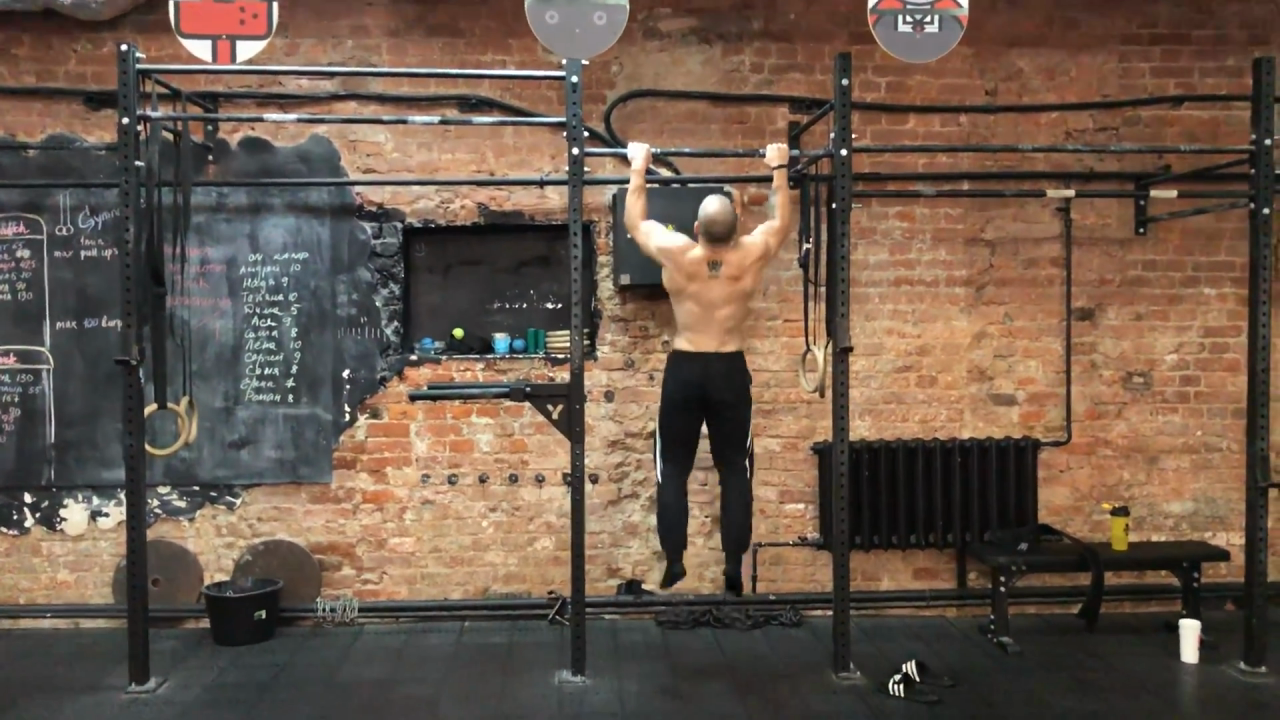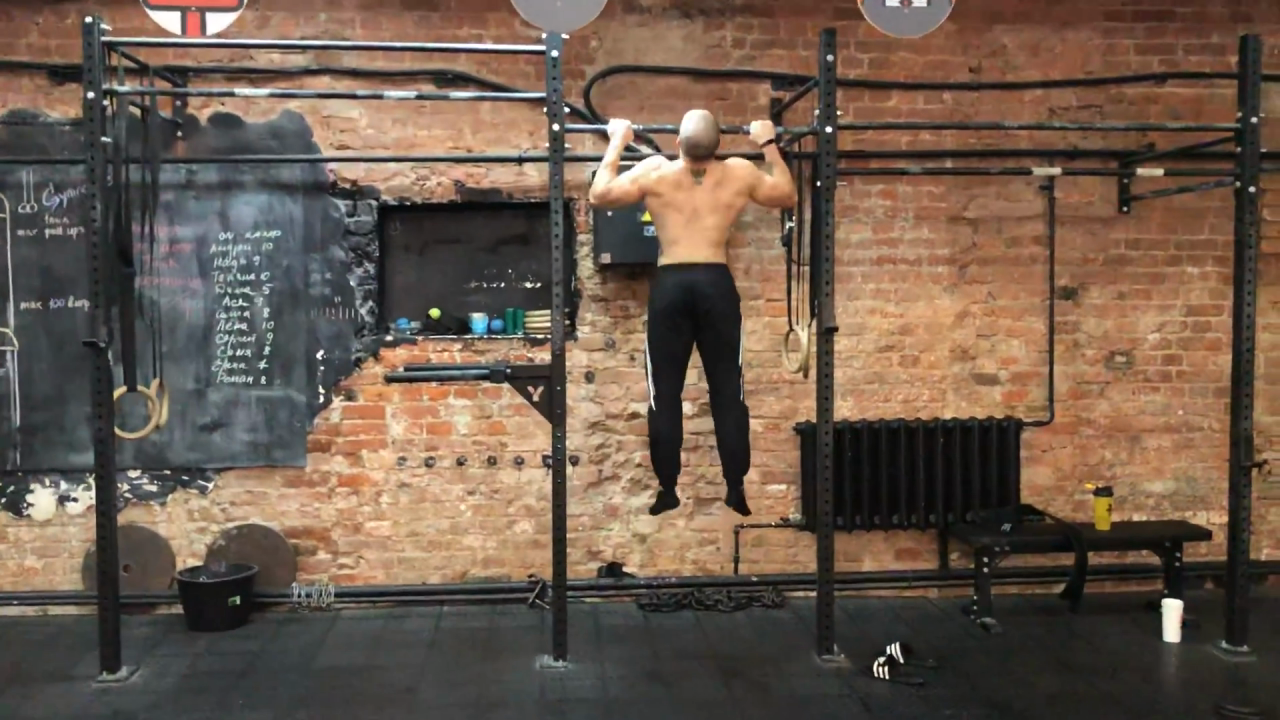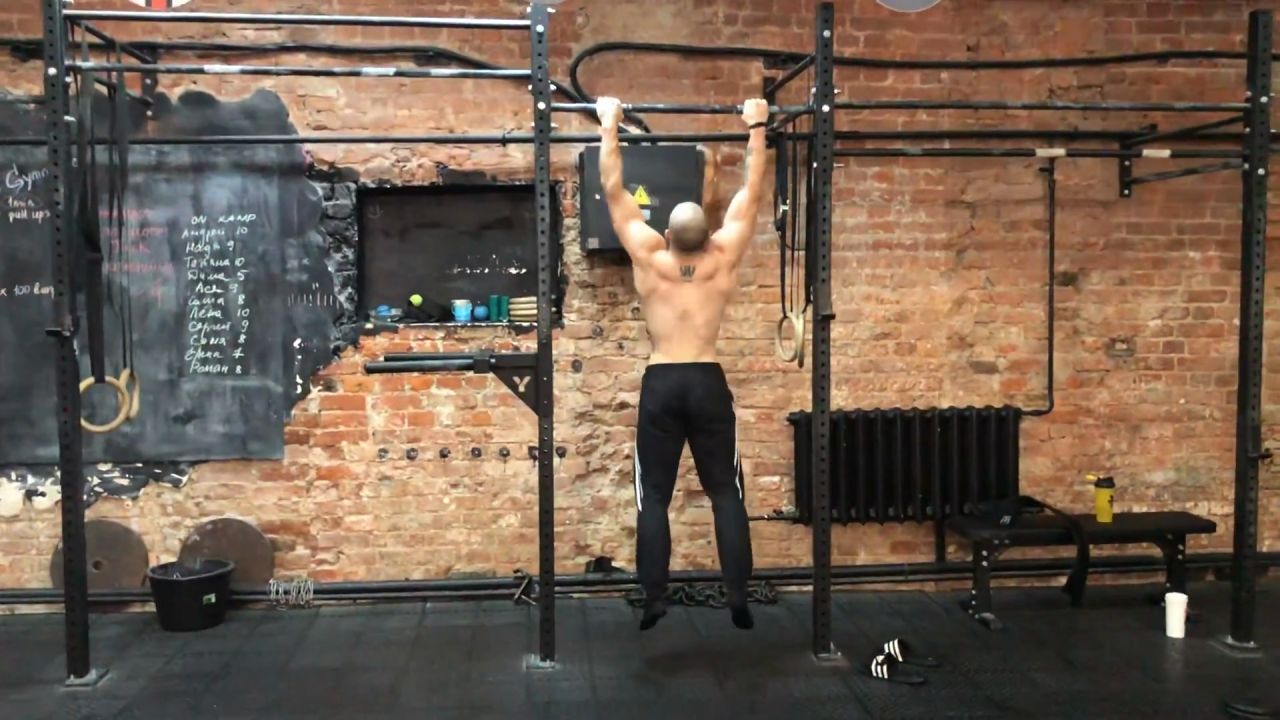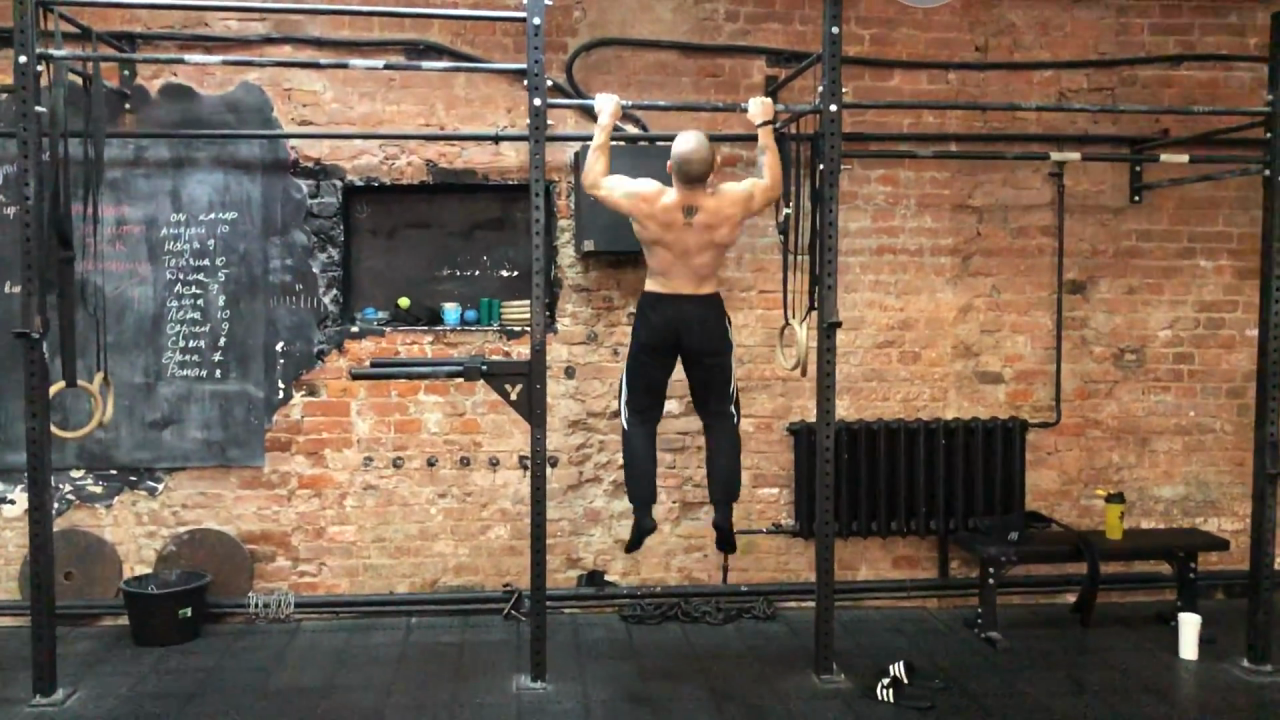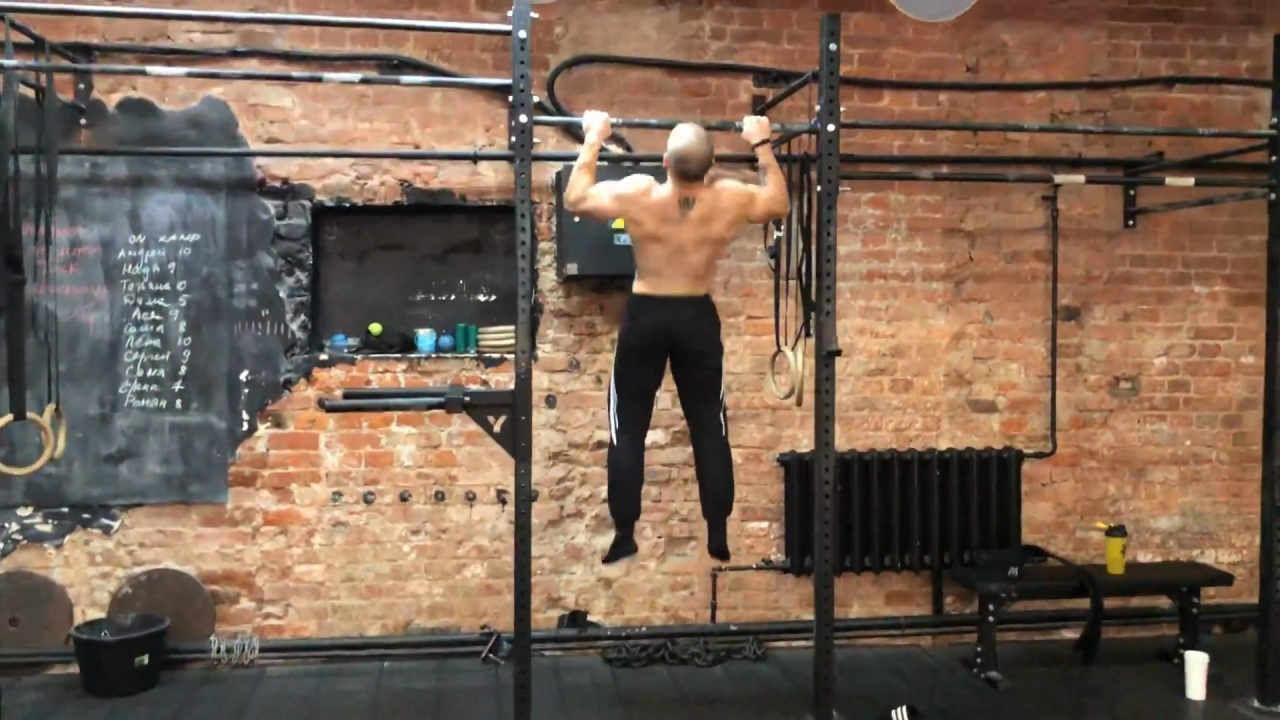
dt=0.4s
person 1, frame 1
left shoulder: (675, 251)
right shoulder: (753, 253)
left elbow: (632, 219)
right elbow: (782, 220)
left wrist: (638, 168)
right wrist: (779, 169)
left hip: (683, 369)
right hip: (729, 370)
left knee: (673, 471)
right knee: (734, 470)
left ankle: (674, 561)
right ankle: (734, 566)
person 1, frame 2
left shoulder: (655, 172)
right shoulder: (740, 173)
left elbow: (599, 195)
right elbow: (787, 195)
left wrist: (616, 143)
right wrist: (770, 144)
left hip: (670, 285)
right hip: (718, 285)
left knee: (664, 393)
right knee: (727, 391)
left ankle: (668, 488)
right ankle: (735, 487)
person 1, frame 3
left shoulder: (648, 259)
right shoulder: (724, 259)
left elbow: (614, 191)
right elbow: (751, 193)
left wrist: (609, 126)
right wrist: (756, 127)
left hip: (661, 385)
right hip: (708, 384)
left knee: (653, 497)
right knee: (726, 493)
left ankle: (655, 597)
right ankle: (738, 594)
person 1, frame 4
left shoulder: (646, 198)
right shoulder: (732, 201)
left elbow: (591, 181)
right elbow: (775, 185)
left wrist: (604, 123)
right wrist: (765, 124)
left hip: (656, 314)
right hip: (707, 316)
left knee: (640, 418)
right knee: (720, 418)
left ankle: (642, 514)
right ankle: (724, 518)
person 1, frame 5
left shoulder: (640, 196)
right shoulder: (729, 200)
left elbow: (576, 198)
right elbow: (778, 202)
left wrist: (593, 141)
right wrist: (763, 147)
left hip: (644, 318)
right hip: (698, 319)
left knee: (627, 429)
right knee: (709, 427)
left ankle: (624, 535)
right ankle: (718, 535)
